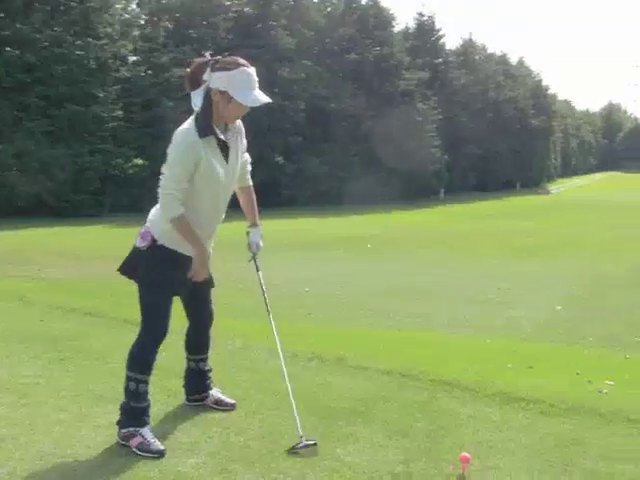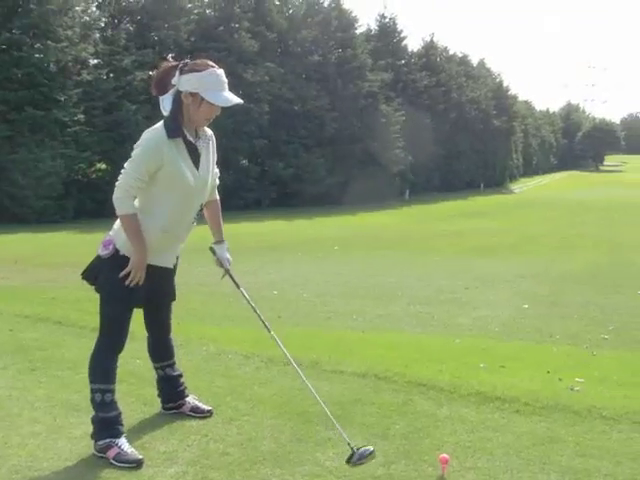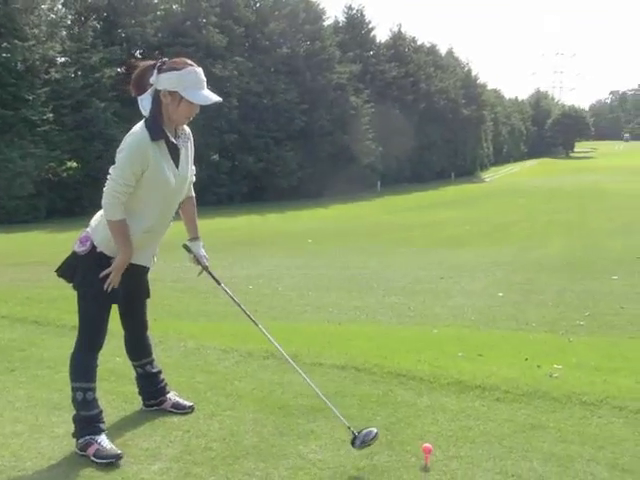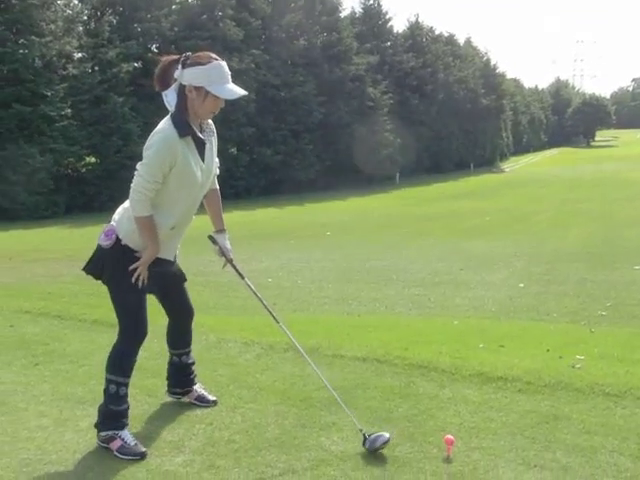
dt=0.3s
person 1, frame 1
left shoulder: (234, 131)
right shoulder: (189, 138)
left elbow: (242, 181)
right elbow: (171, 203)
left wrist: (254, 229)
right wrist: (201, 250)
left hip: (193, 247)
right hip: (164, 245)
left knee: (202, 320)
right knee: (154, 330)
left ankle: (198, 389)
right ankle: (132, 422)
person 1, frame 2
left shoulder: (207, 140)
right shoulder: (157, 140)
left elbow: (210, 195)
right elbow: (123, 197)
left wrist: (220, 243)
right wrist: (140, 253)
left hip: (164, 258)
right hip: (127, 256)
left knee: (161, 330)
right knee: (112, 339)
left ankle: (173, 397)
right ankle: (106, 433)
person 1, frame 3
left shoulder: (185, 137)
right shoulder: (140, 142)
left elbow: (185, 193)
right elbow: (112, 202)
left wrist: (195, 241)
right wrist: (124, 255)
left hip: (139, 255)
right hip: (105, 253)
left knee: (137, 328)
right knee: (91, 338)
left ankle: (154, 394)
right ankle: (88, 431)
person 1, frame 4
left shoulder: (207, 130)
right shoulder: (167, 138)
left elbow: (210, 184)
right elbow: (140, 198)
left wrist: (221, 234)
right wrist: (150, 251)
left hip: (163, 248)
right hip: (129, 246)
left knee: (182, 314)
right knee: (134, 331)
left ankle: (182, 384)
right ankle: (111, 424)
